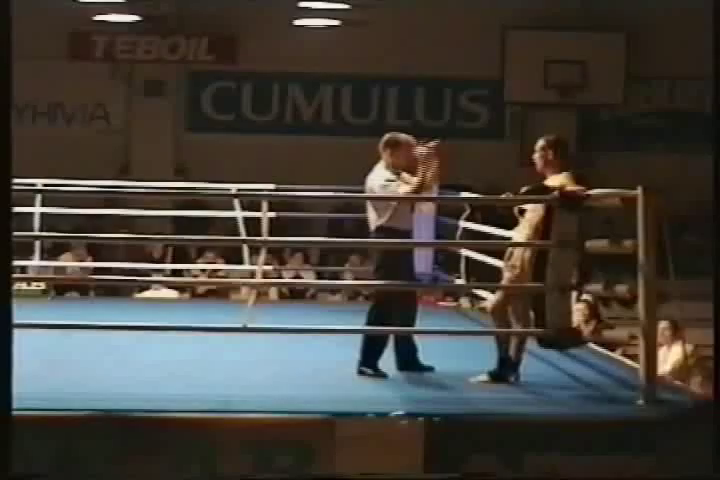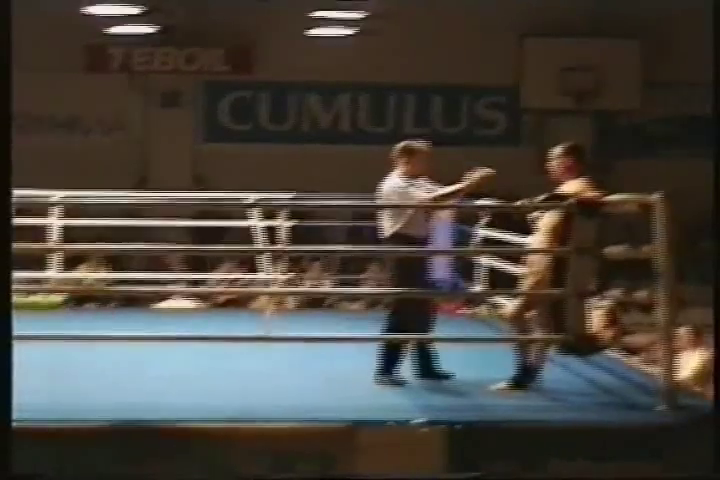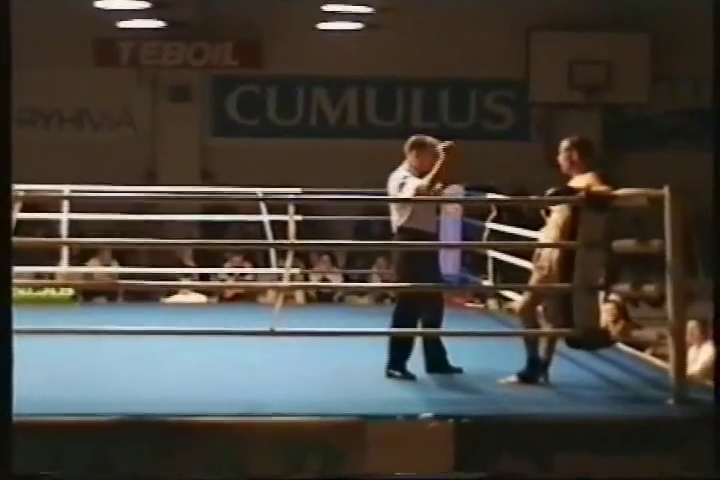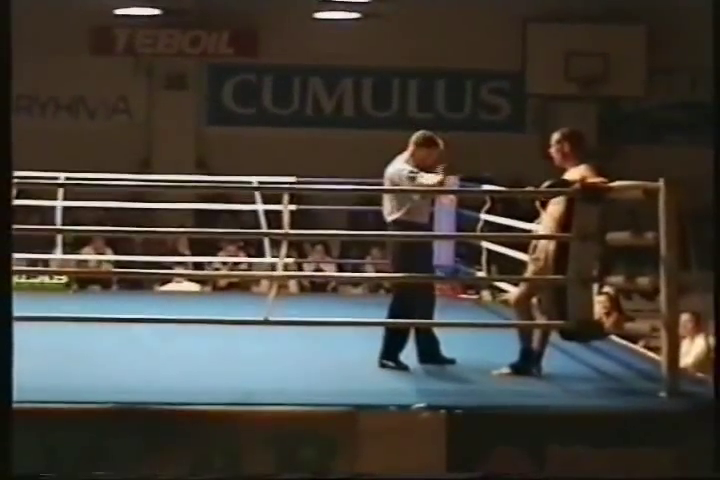
dt=0.4s
person 1, frame 1
left shoulder: (563, 180)
right shoulder: (548, 184)
left elbow: (581, 193)
right wrist: (518, 209)
left hip: (531, 254)
right hip: (521, 252)
left knee: (497, 306)
right knee: (519, 311)
left ankle: (506, 366)
right ankle: (508, 367)
person 1, frame 2
left shoulder: (581, 187)
right shoulder: (564, 190)
left elbow: (598, 199)
right wrist: (536, 215)
left hip: (550, 261)
right hip: (540, 259)
left knee: (515, 313)
right knee: (542, 317)
left ankle: (526, 373)
right ankle: (527, 373)
person 1, frame 3
left shoulder: (589, 180)
right shoulder: (573, 184)
left elbow: (607, 193)
right wrist: (545, 208)
left hip: (558, 255)
right hip: (549, 253)
left knee: (525, 307)
right knee: (551, 313)
left ankle: (535, 367)
right ankle: (537, 368)
person 1, frame 4
left shoulder: (583, 173)
right shoulder: (568, 177)
left elbow: (602, 185)
right wrist: (541, 201)
left hip: (555, 247)
right hip: (545, 246)
right knee: (545, 305)
left ankle: (530, 358)
right ankle: (531, 359)
person 2, frame 1
left shoulder: (399, 175)
right shoulder: (379, 178)
left elbow: (427, 185)
right elbow: (409, 194)
left wrist: (431, 163)
right wrist: (424, 166)
left hip: (401, 240)
right hip: (388, 240)
left knee: (406, 301)
right knee: (385, 302)
left ankle: (407, 357)
right ankle: (367, 362)
person 2, frame 2
left shoulder: (418, 183)
right shoulder: (394, 186)
left elbow: (441, 194)
right elbow: (431, 199)
left wrist: (471, 182)
right wrist: (468, 184)
left hip: (416, 248)
right hip: (402, 248)
left knee: (422, 308)
right knee: (402, 310)
left ankle: (425, 366)
right ankle: (386, 369)
person 2, frame 3
left shoulder: (420, 179)
right shoulder: (401, 178)
right elbow: (424, 189)
right wrist: (442, 161)
left hip: (426, 242)
right hip: (411, 243)
left knee: (432, 303)
right knee: (408, 305)
left ankle: (436, 360)
right ankle: (395, 364)
person 2, frame 4
left shoulder: (412, 172)
right shoulder: (399, 171)
left elbow: (427, 190)
right elbow: (433, 185)
left wrist: (435, 175)
right wrist: (440, 174)
left hip: (418, 234)
right hip: (405, 236)
left knee: (424, 294)
right knee: (405, 295)
left ankle: (428, 350)
right ankle: (389, 354)
